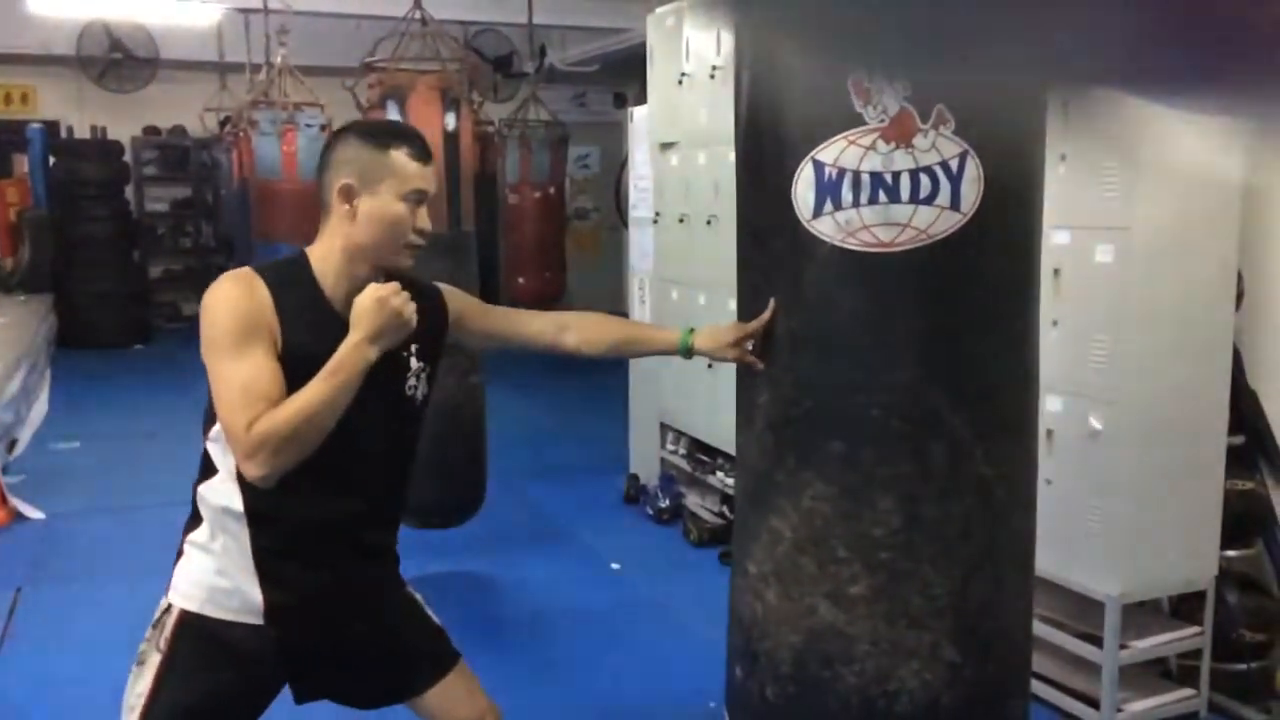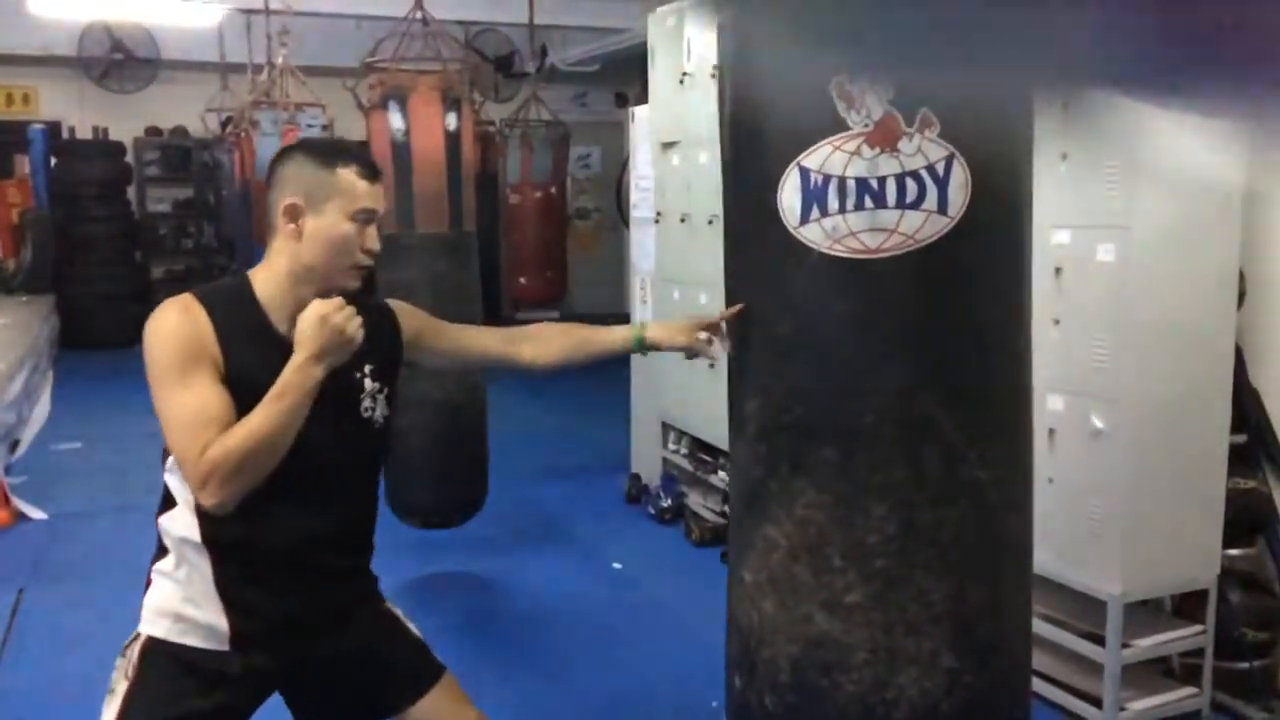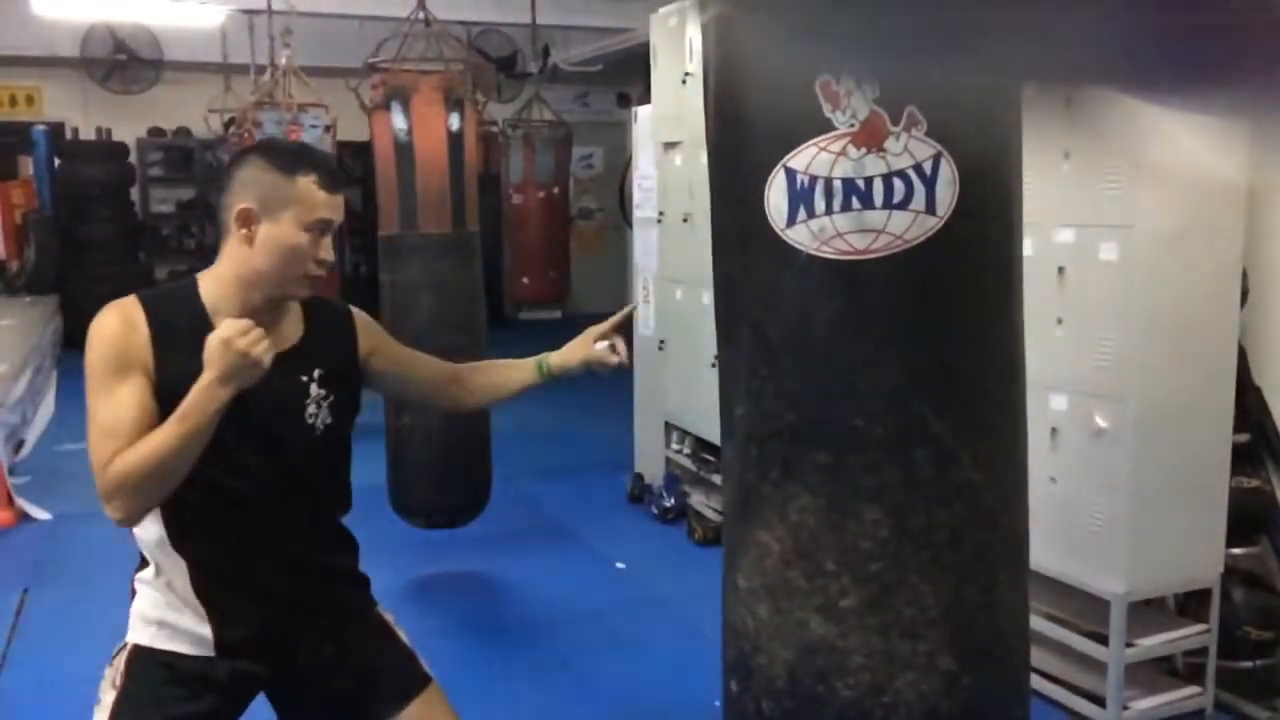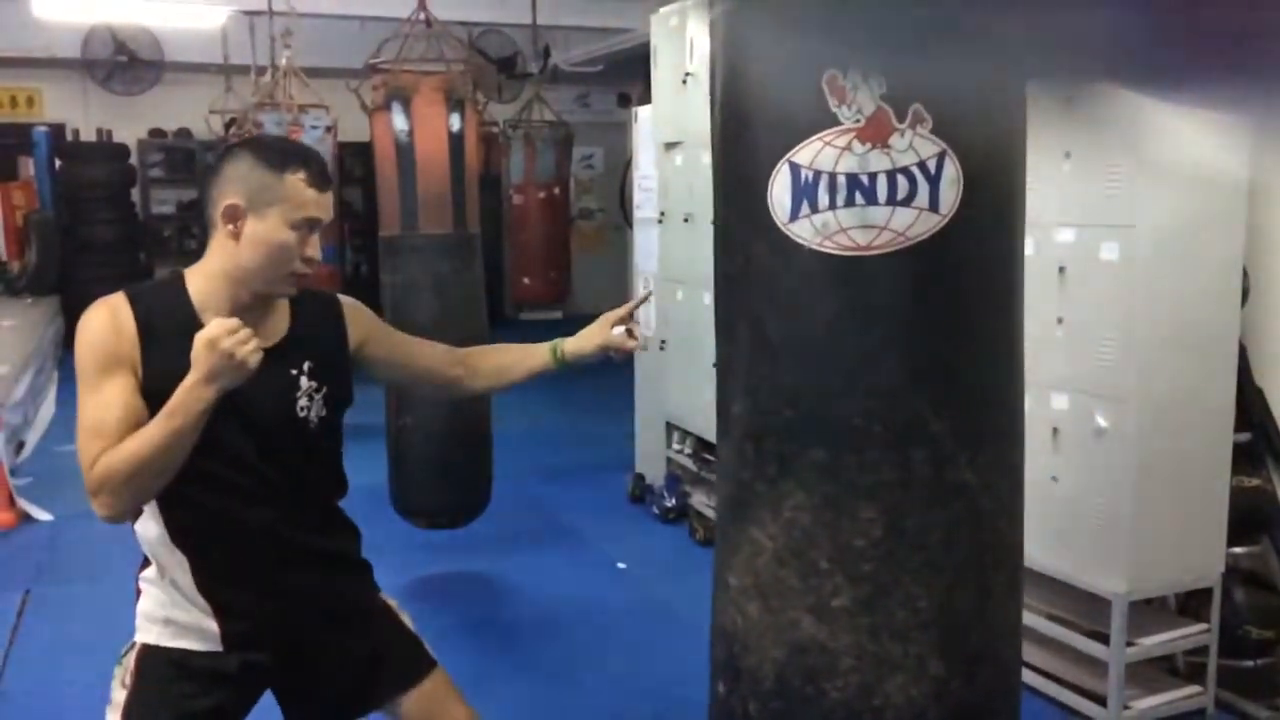
dt=0.5s
person 1, frame 1
left shoulder: (429, 307)
right shoulder: (244, 298)
left elbow: (566, 330)
right elbow: (262, 457)
left wrist: (694, 341)
right wrist: (364, 343)
left hip: (360, 582)
right hip: (235, 594)
person 1, frame 2
left shoulder: (385, 324)
right shoulder: (188, 324)
left elbow: (520, 345)
right elbow: (217, 484)
left wrist: (650, 334)
right wrist: (310, 363)
left hip: (339, 605)
right hip: (206, 621)
person 1, frame 3
left shoulder: (344, 331)
right shoulder: (131, 327)
left elbow: (458, 386)
right elbow: (122, 499)
left wrist: (560, 360)
right wrist: (217, 386)
left hip: (326, 607)
right hip: (190, 626)
person 1, frame 4
left shoulder: (335, 321)
right shoulder: (121, 325)
left elbow: (460, 368)
right elbow: (111, 495)
left wrist: (573, 346)
right wrist: (203, 385)
left hip: (331, 596)
right hip: (195, 621)
